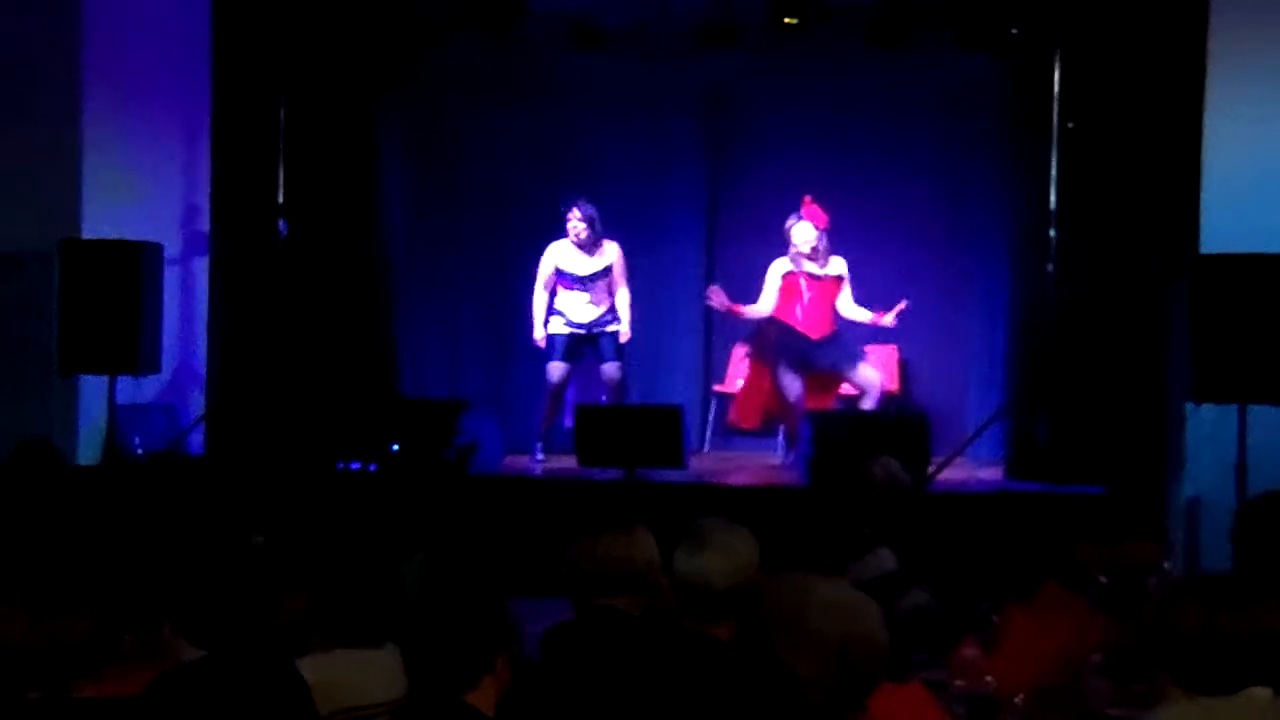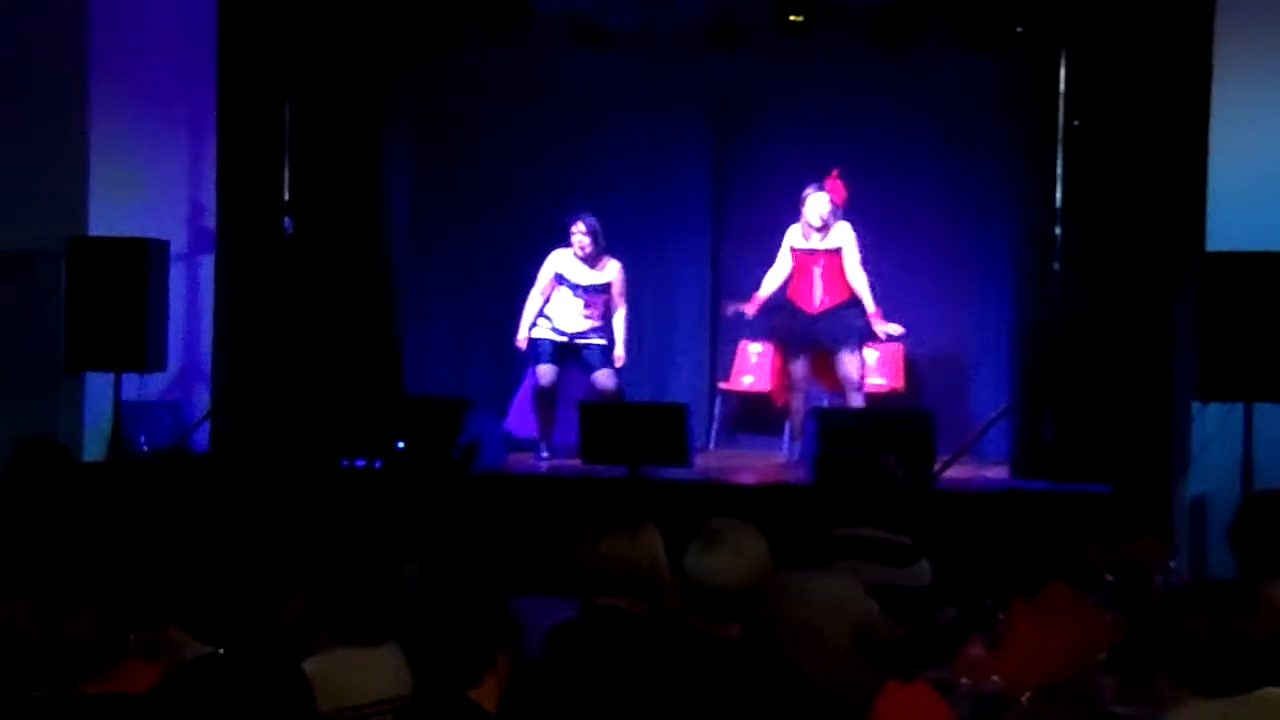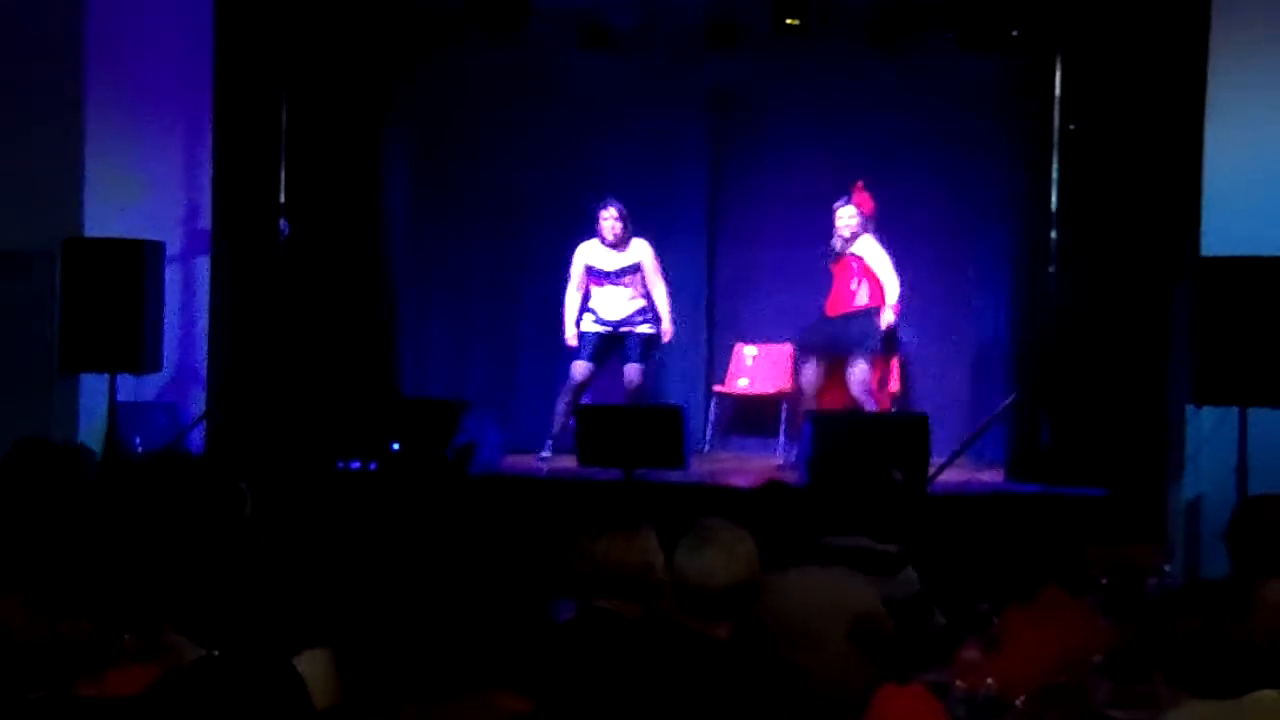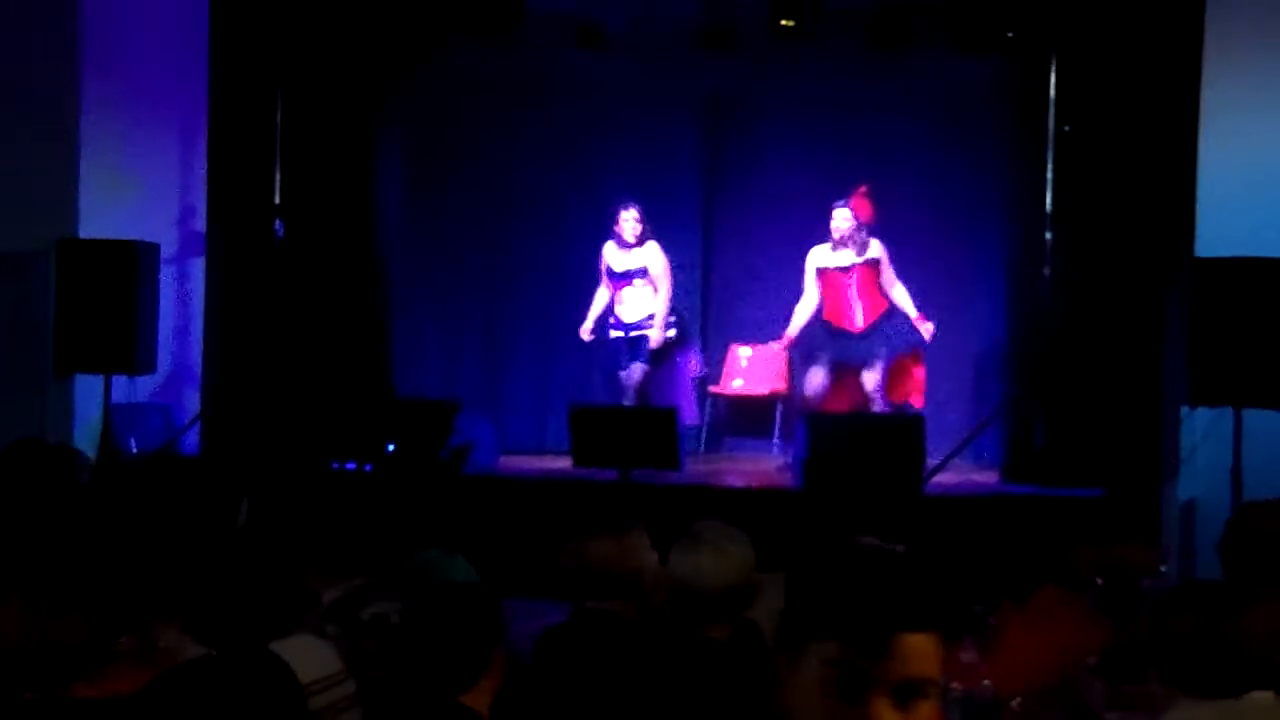
dt=0.7s
person 1, frame 1
left shoulder: (838, 265)
right shoulder: (781, 266)
left elbow: (846, 307)
right elbow: (765, 308)
left wrist: (879, 319)
right wrist: (730, 307)
left hip: (826, 342)
right hip: (786, 341)
left knee: (874, 383)
right knee: (794, 400)
person 1, frame 2
left shoulder: (842, 230)
right shoulder: (795, 232)
left elbow: (855, 274)
right elbow: (779, 271)
left wrist: (874, 315)
right wrist: (756, 301)
left hip: (839, 316)
right hip: (799, 316)
left knee: (851, 381)
right knee: (798, 382)
person 1, frame 3
left shoulder: (866, 242)
right shoulder: (842, 250)
left elbow: (890, 280)
left wrist: (890, 307)
left hip: (861, 323)
right hip: (834, 324)
left knee: (859, 391)
right knee: (808, 386)
person 1, frame 4
left shoulder: (873, 248)
right shoulder: (818, 254)
left elbow: (893, 286)
right elbow: (810, 300)
left wrist: (917, 318)
right wrist: (789, 337)
left hip: (876, 331)
right hip: (836, 335)
left knee: (873, 388)
right knee: (813, 391)
person 2, frame 1
left shoulder: (611, 250)
right shoulder: (556, 250)
left elbow: (621, 288)
right elbow: (542, 290)
left wrist: (626, 321)
right wrist: (538, 326)
left hip: (605, 326)
right hip: (564, 326)
left knee: (614, 380)
right knee: (555, 381)
right ankle: (541, 442)
person 2, frame 2
left shoulder: (612, 267)
right shoulder: (558, 258)
left elbow: (619, 308)
right elbow: (538, 294)
left wrist: (619, 344)
right wrist: (523, 328)
left hip: (590, 337)
right hip: (549, 332)
left knee: (609, 387)
right knee: (544, 383)
right ankle: (544, 442)
person 2, frame 3
left shoulder: (640, 248)
right shoulder: (584, 250)
left elbow: (656, 284)
right elbow: (574, 290)
left wrist: (666, 319)
right wrist: (570, 326)
left hip: (636, 321)
right hip: (597, 322)
left knee: (633, 382)
right knee: (577, 378)
right ankle: (552, 439)
person 2, frame 4
left shoulder: (651, 250)
right shoulder: (609, 249)
left elbow: (664, 291)
left wrist: (658, 327)
right wrist: (590, 319)
left hip: (650, 324)
right hip: (620, 326)
left knee: (634, 381)
right knee: (626, 382)
